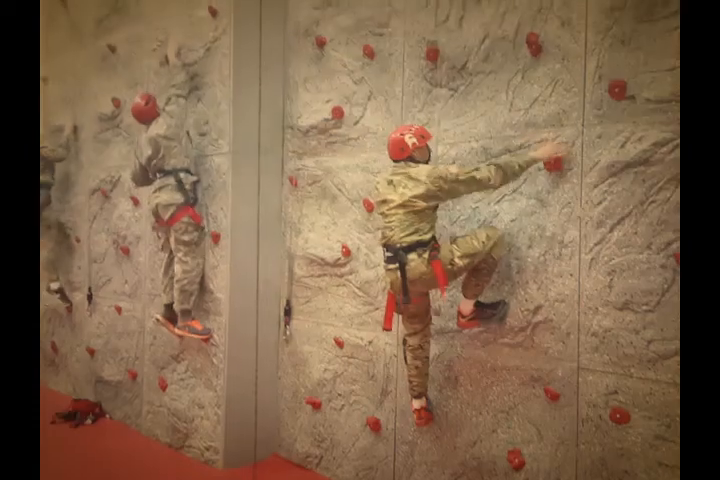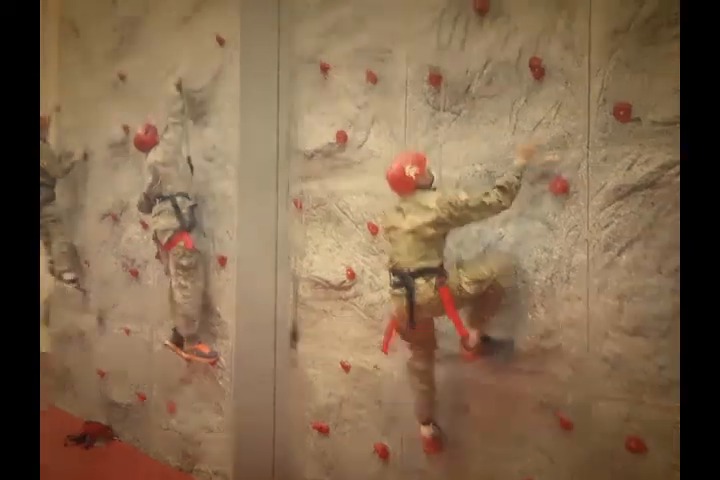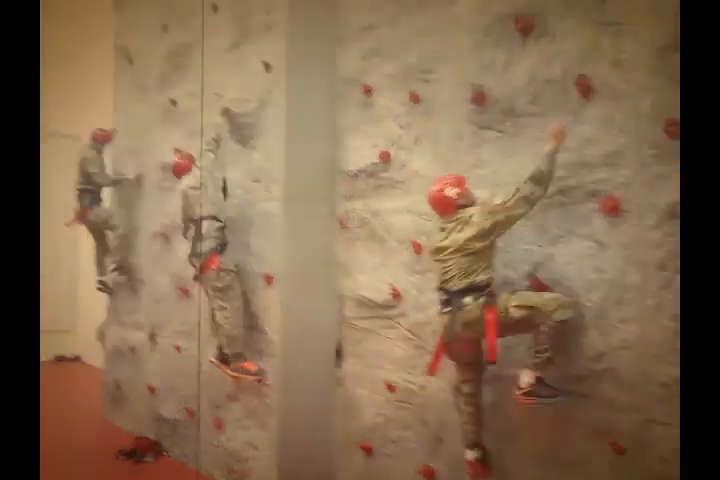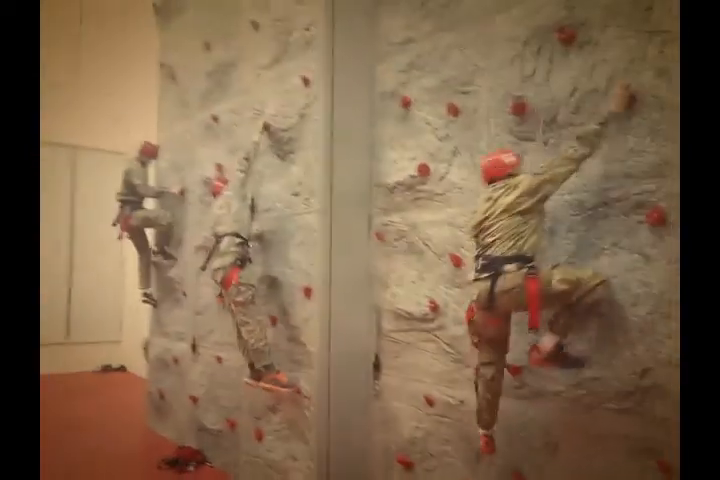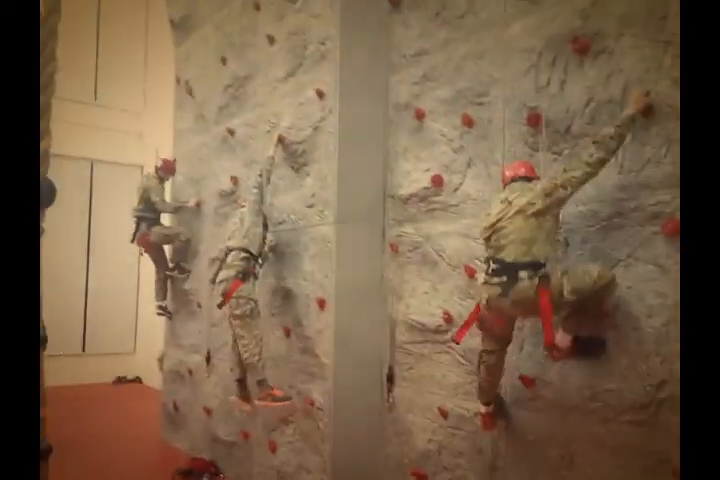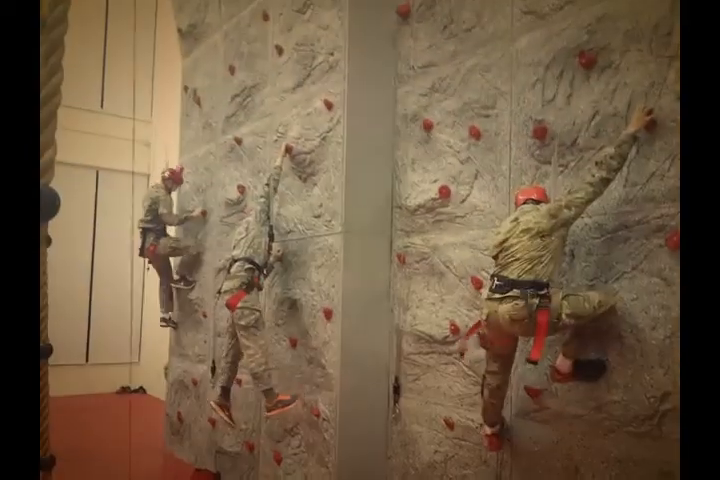
dt=0.2s
person 1, frame 1
left shoulder: (384, 184)
right shoulder: (430, 176)
right elbow: (488, 176)
right wrist: (534, 156)
left hip: (396, 272)
right hip: (425, 264)
left knee: (415, 335)
right knee: (493, 238)
left ankle: (419, 404)
right ankle: (469, 309)
person 1, frame 2
left shoulder: (394, 214)
right shoulder: (438, 204)
right elbow: (495, 199)
right wrist: (520, 163)
left hip: (403, 296)
right hip: (431, 291)
left knee: (421, 361)
right knee: (502, 266)
left ankle: (427, 430)
right ankle: (474, 337)
person 1, frame 3
left shoulder: (442, 236)
right shoulder: (483, 217)
right elbow: (530, 193)
right wrist: (552, 148)
left hip: (453, 317)
right hip: (480, 310)
left knee: (468, 383)
right knee: (561, 307)
right ankle: (530, 380)
person 1, frame 4
left shoulder: (485, 205)
right shoulder: (529, 186)
right elbow: (577, 152)
right wrist: (611, 111)
left hip: (485, 290)
right hip: (518, 282)
left knee: (490, 360)
right knee: (596, 283)
left ankle: (486, 432)
right ankle: (548, 345)
person 1, frame 5
left shoulder: (496, 210)
right shoulder: (545, 191)
right elbow: (594, 156)
right wrist: (631, 113)
left hip: (494, 292)
right hip: (528, 288)
left knee: (493, 347)
right knee: (603, 279)
left ankle: (487, 408)
right ankle: (564, 340)
person 1, frame 6
left shoulder: (506, 228)
right shoulder: (552, 213)
right elbow: (599, 175)
right wrist: (631, 131)
left hip: (495, 309)
right hip: (527, 308)
left knee: (497, 368)
right knee: (603, 302)
left ankle: (491, 429)
right ankle: (565, 364)
person 2, frame 1
left shoulder: (146, 140)
right shoulder: (168, 122)
left elbow: (138, 177)
right elbow: (178, 92)
right wrist: (175, 59)
left hip: (160, 198)
right hip: (178, 197)
left knee: (174, 255)
right knee: (189, 256)
left ankle: (170, 310)
right ankle: (184, 318)
person 2, frame 2
left shoulder: (152, 162)
right shoulder: (166, 149)
left elbow: (144, 205)
right elbow: (176, 122)
right wrist: (176, 91)
left hip: (161, 224)
right hip: (176, 223)
left knee: (178, 280)
right knee: (189, 281)
left ankle: (178, 336)
right ankle: (190, 341)
person 2, frame 3
left shoulder: (187, 185)
right shoulder: (200, 175)
left elbow: (186, 229)
right elbow: (211, 150)
left hip: (201, 248)
right hip: (210, 242)
left knee: (220, 302)
right knee: (228, 302)
left ankle: (223, 354)
right ankle: (236, 359)
person 2, frame 4
left shoulder: (219, 209)
right shoulder: (230, 195)
left wrist: (250, 235)
left hip: (223, 262)
right hip: (231, 260)
left knee: (243, 319)
right knee: (251, 318)
left ankle: (255, 371)
right ankle: (268, 372)
person 2, frame 5
left shoulder: (248, 218)
right shoulder: (250, 209)
right elbow: (261, 183)
left wrist: (264, 248)
right wrist: (271, 154)
left hip: (233, 274)
right hip: (237, 275)
left knee: (242, 333)
right knee: (249, 332)
left ankle: (243, 388)
right ankle: (263, 389)
person 2, frame 6
left shoulder: (249, 230)
right shoulder: (255, 219)
right elbow: (267, 192)
left wrist: (272, 258)
right wrist: (279, 163)
left hip: (239, 285)
right hip: (241, 285)
left knee: (236, 344)
right knee: (254, 344)
left ankle: (223, 397)
right ankle: (271, 398)
person 3, frame 1
right shoulder: (42, 148)
right elbow: (60, 154)
right wrist: (67, 132)
left hip: (43, 195)
right hip: (42, 195)
right knee: (49, 244)
right ankle: (54, 285)
person 3, frame 2
left shoulder: (44, 146)
right shoulder: (43, 148)
left elbow: (55, 160)
right elbow: (58, 171)
right wrist: (75, 158)
left hip: (44, 196)
right hip: (44, 196)
left knee: (48, 232)
right knee: (59, 233)
left ankle: (54, 264)
right ankle: (68, 274)
person 3, frame 3
left shoulder: (91, 155)
right shoulder: (91, 156)
left elbow: (100, 177)
right elbow: (102, 179)
right wrist: (126, 178)
left hip: (89, 202)
right hip: (89, 203)
left knee: (101, 241)
right knee: (116, 228)
left ankle: (102, 279)
right ankle: (114, 263)
person 3, frame 4
left shoulder: (135, 166)
right shoulder: (136, 168)
right elbow: (145, 190)
right wrist: (169, 191)
left hip: (130, 213)
right hip: (131, 212)
left knee: (144, 252)
right knee: (165, 217)
left ankle: (146, 291)
right ankle: (159, 249)
person 3, frame 5
left shoulder: (149, 179)
right shoulder: (153, 184)
right elbow: (163, 206)
right wrist: (186, 204)
left hip: (146, 230)
right hip: (149, 229)
left knee: (161, 267)
right knee: (183, 234)
left ankle: (161, 304)
right ankle: (175, 266)
person 3, frame 6
left shoulder: (154, 189)
right shoulder: (162, 196)
right elbow: (169, 218)
right wrist: (192, 215)
left hip: (150, 241)
right hip: (155, 240)
left knee: (165, 278)
right knee: (192, 250)
left ankle: (165, 316)
right ankle: (180, 278)
